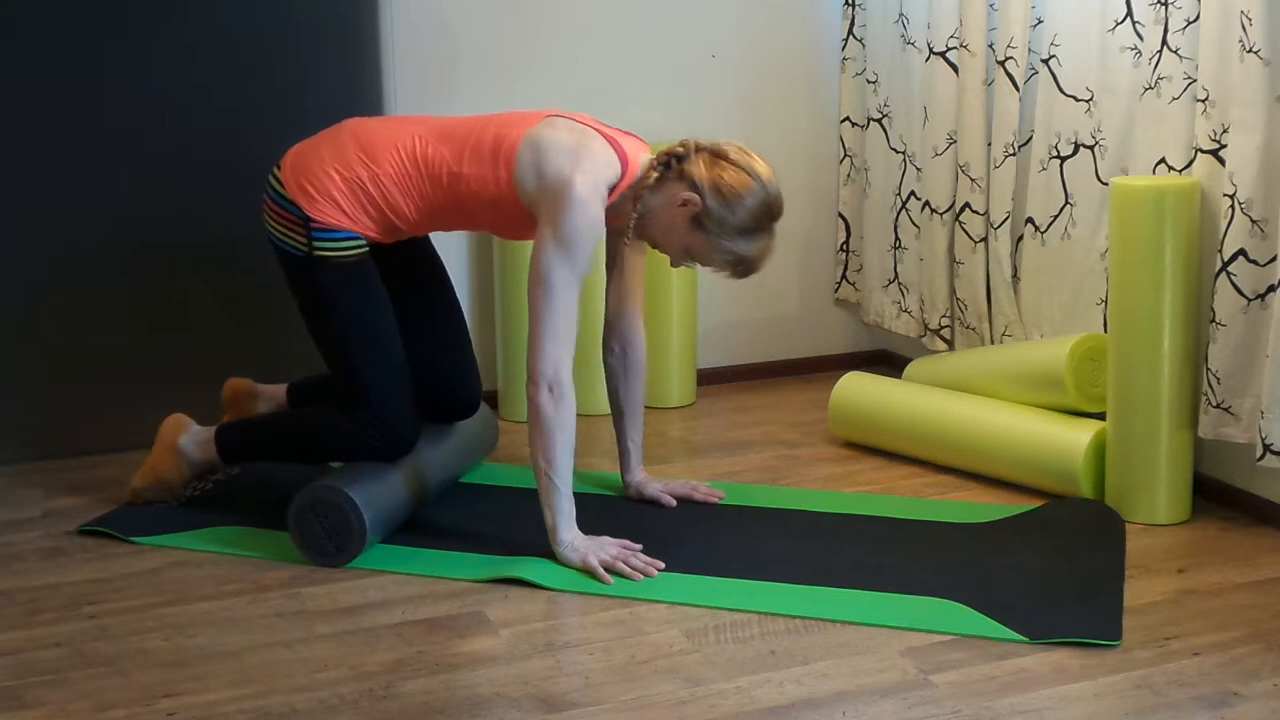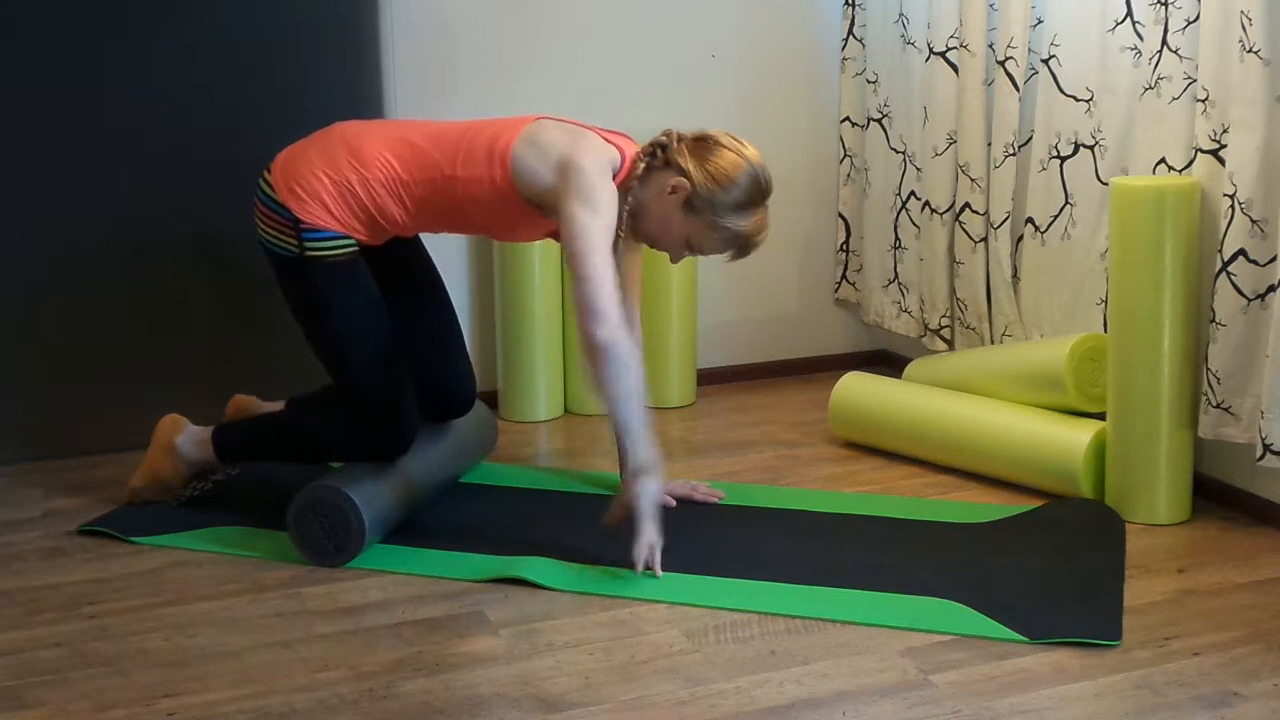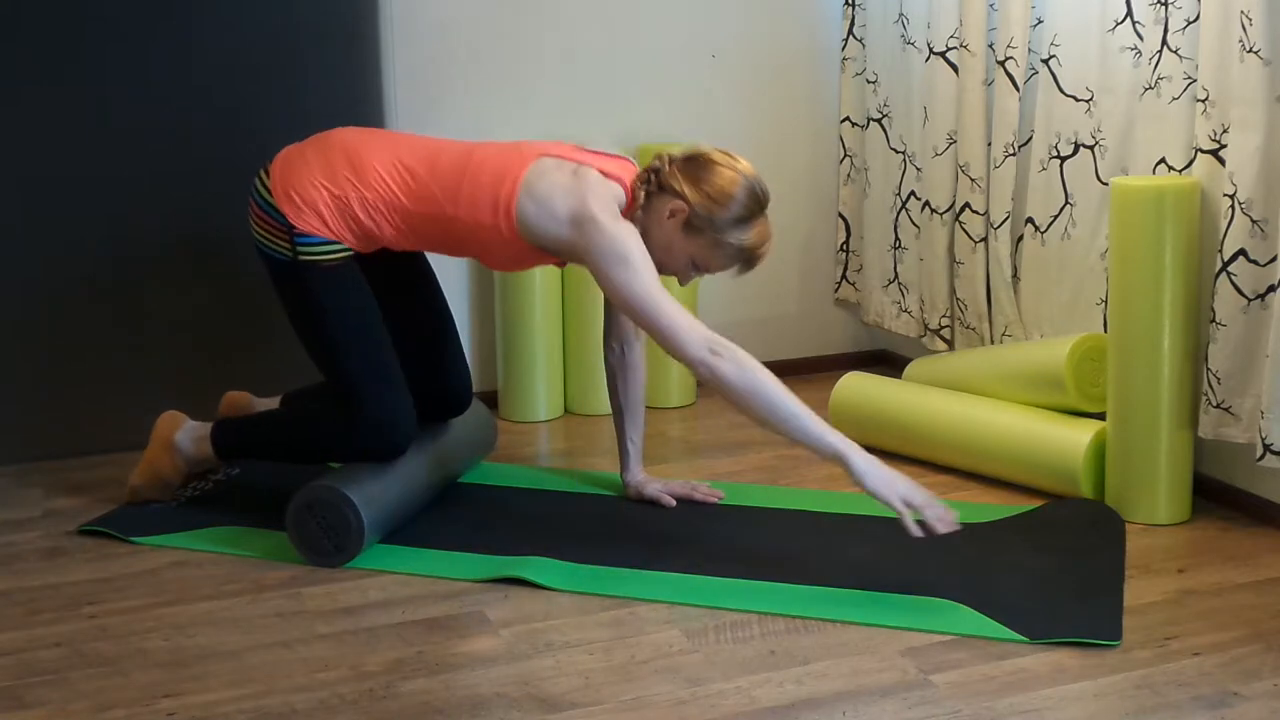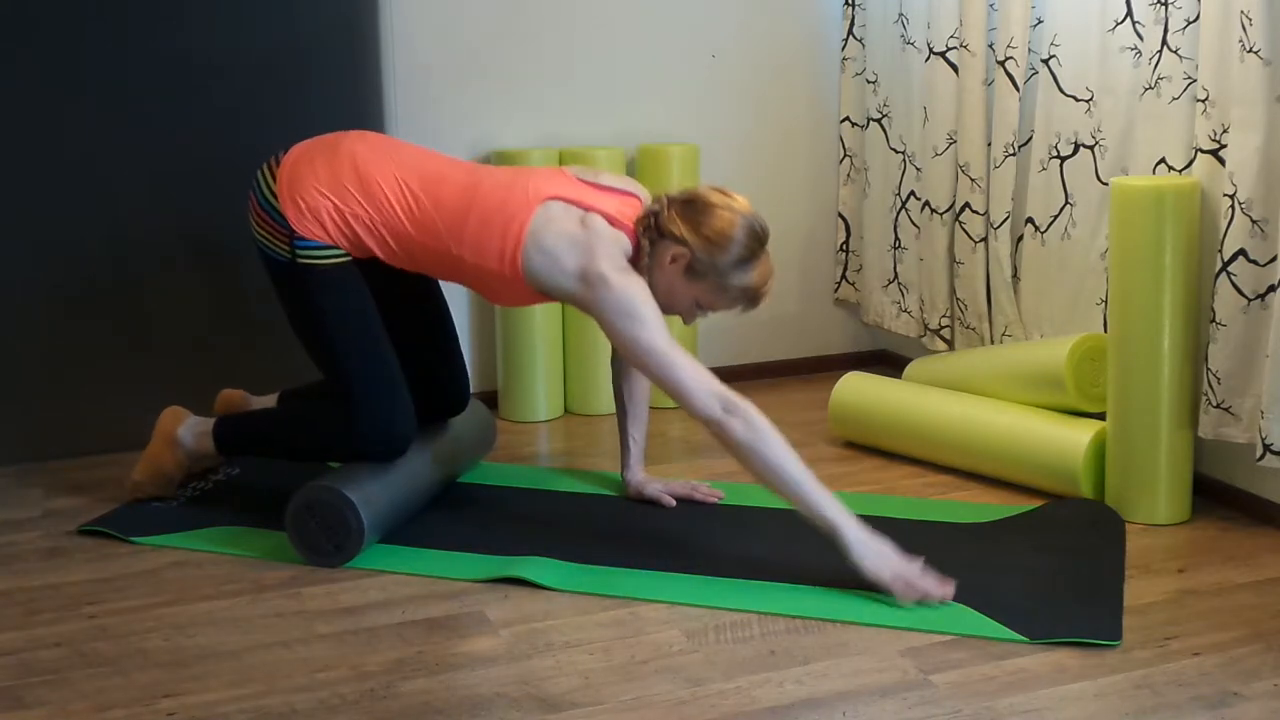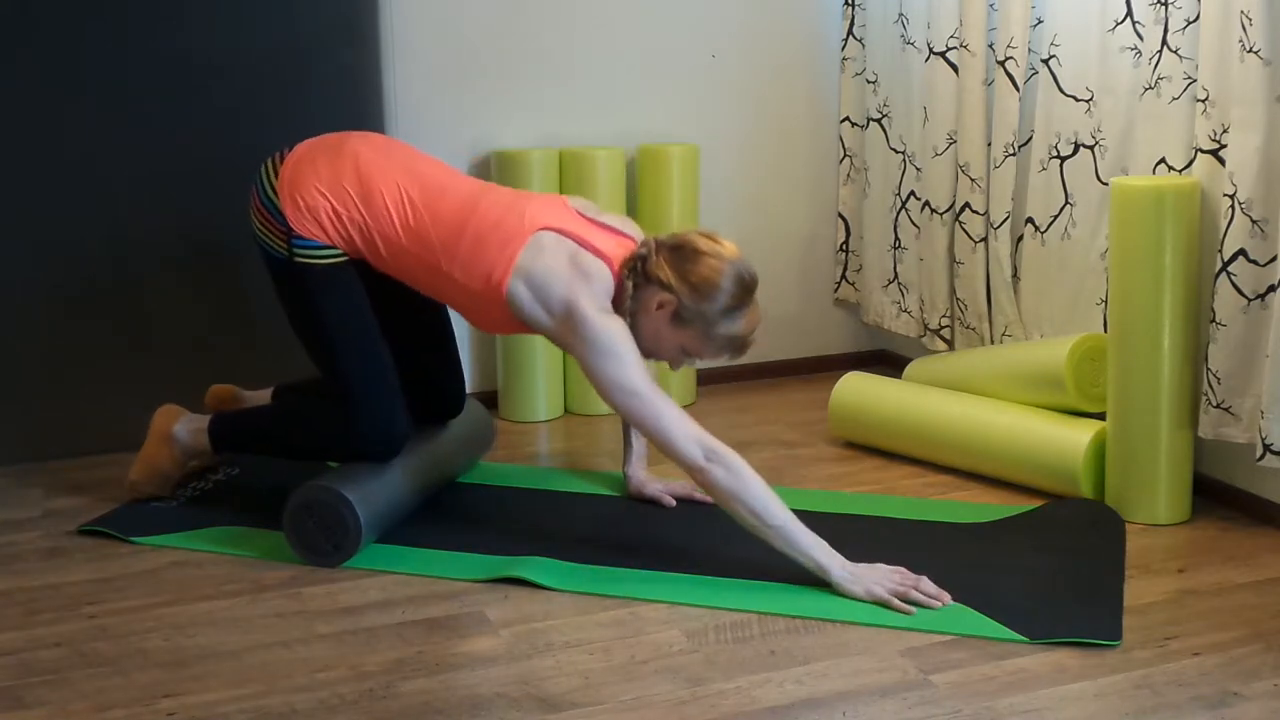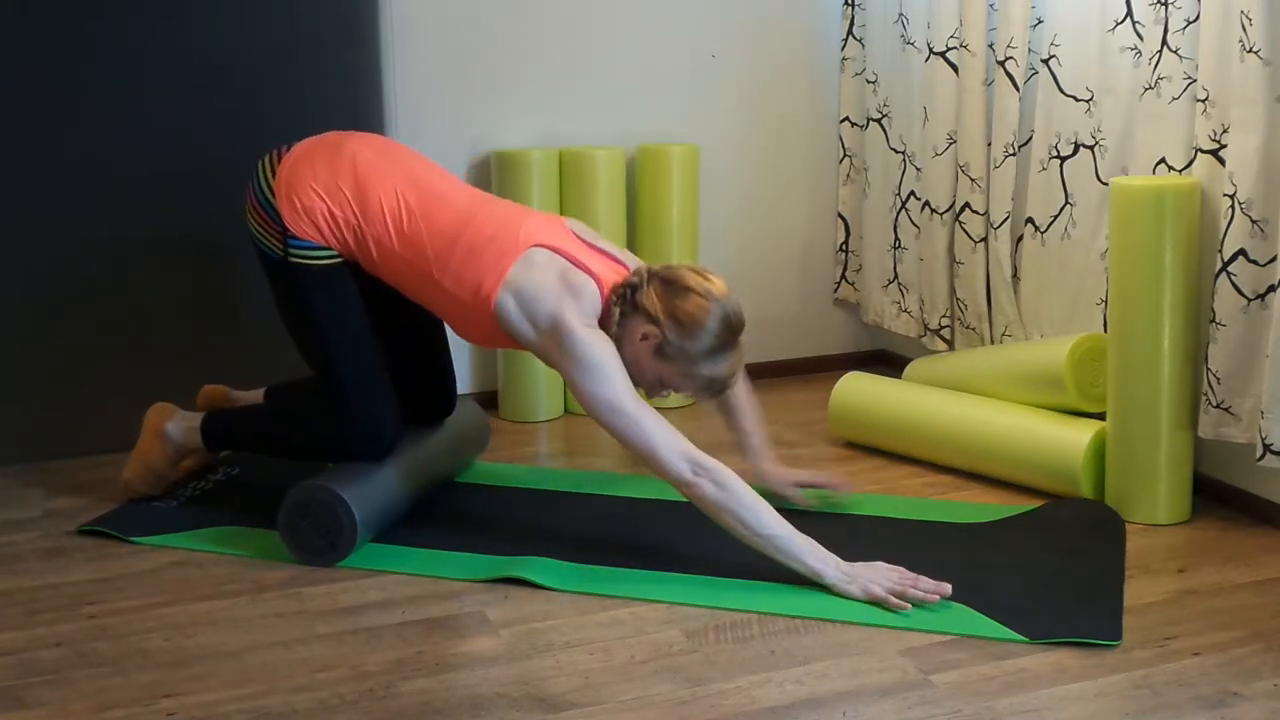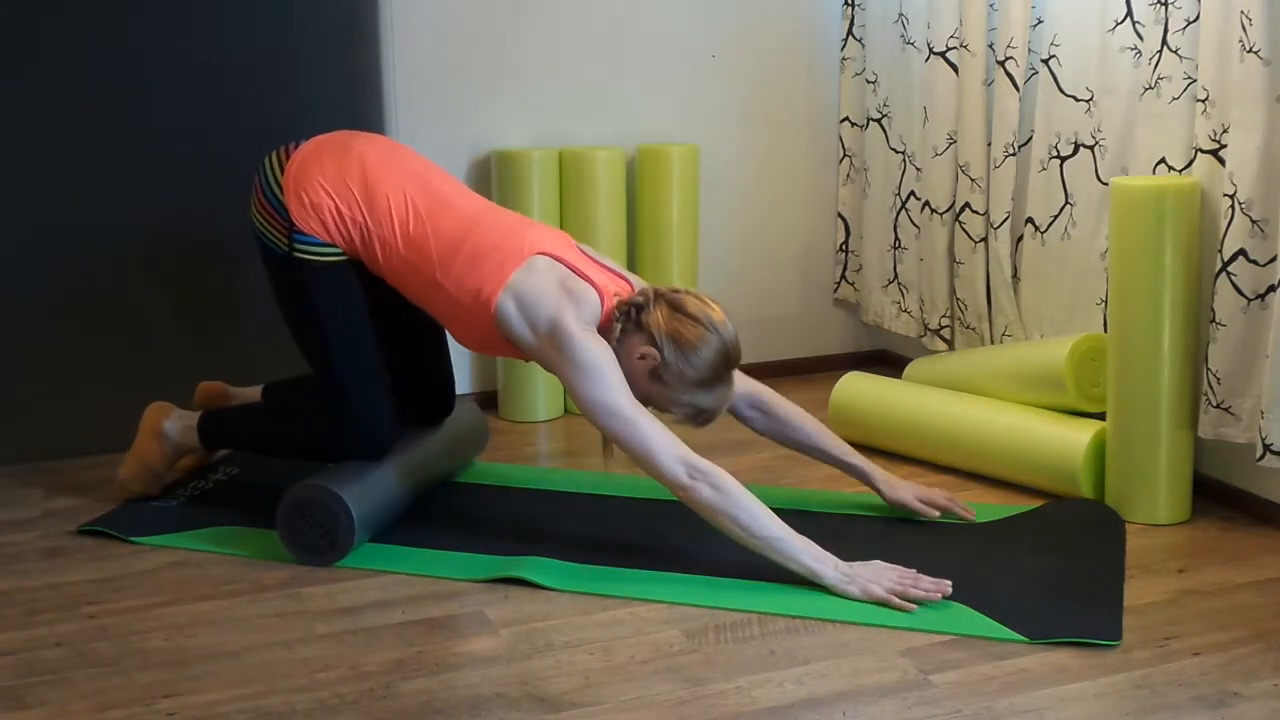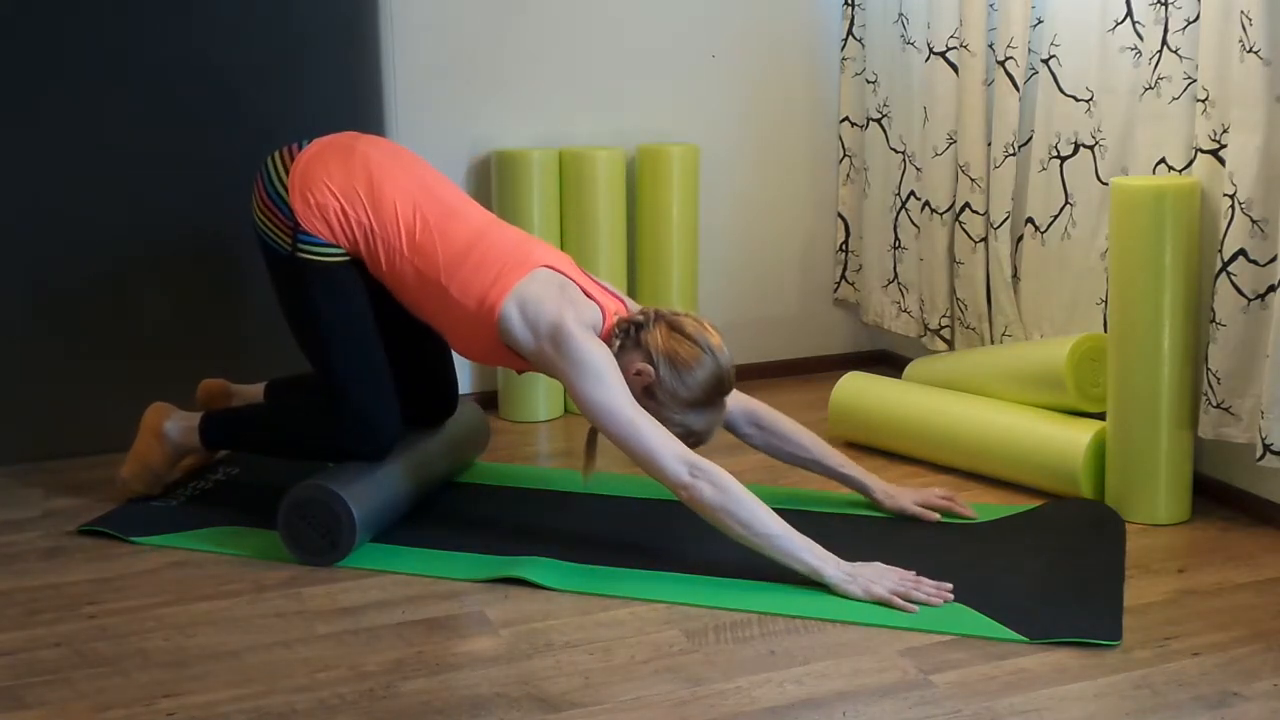
dt=0.3s
person 1, frame 1
left shoulder: (637, 184)
right shoulder: (584, 190)
left elbow: (626, 334)
right elbow: (549, 379)
left wrist: (635, 471)
right wrist: (565, 534)
left hip: (376, 201)
right hip: (320, 195)
left knee: (454, 397)
right knee: (387, 428)
left ankle: (264, 400)
right ankle: (196, 444)
person 1, frame 2
left shoulder: (633, 180)
right shoulder: (591, 178)
left elbow: (621, 329)
right elbow: (605, 338)
left wrist: (636, 470)
right wrist: (644, 472)
left hip: (367, 206)
right hip: (312, 198)
left knee: (450, 399)
right knee: (386, 431)
left ankle: (263, 415)
right ankle: (193, 444)
person 1, frame 3
left shoulder: (631, 189)
right shoulder: (599, 218)
left elbow: (624, 334)
right elbow: (709, 356)
left wrist: (634, 470)
right wrist: (856, 460)
left hip: (358, 182)
right hip: (306, 203)
left knee: (444, 400)
right knee: (383, 428)
left ankle: (258, 409)
right ankle: (195, 440)
person 1, frame 4
left shoulder: (634, 208)
right shoulder: (603, 268)
left elbow: (629, 350)
right elbow: (724, 411)
left wrist: (635, 471)
right wrist: (853, 535)
left hip: (354, 177)
right hip: (306, 208)
left knee: (440, 403)
right knee: (381, 432)
left ankle: (253, 409)
right ankle: (195, 439)
person 1, frame 5
left shoulder: (632, 250)
right shoulder: (586, 308)
left elbow: (636, 354)
right elbow: (704, 458)
left wrist: (636, 465)
right wrist: (841, 570)
left hip: (363, 175)
right hip: (307, 202)
left knee: (436, 406)
right knee: (376, 430)
left ankle: (250, 402)
right ankle: (193, 431)
person 1, frame 6
left shoulder: (630, 281)
right shoulder: (572, 324)
left elbow: (716, 360)
right elbow: (691, 474)
left wrist: (764, 458)
right wrist: (838, 572)
left hip: (357, 176)
right hip: (303, 202)
left knee: (428, 406)
right knee: (368, 431)
left ankle: (241, 403)
right ankle: (187, 429)
person 1, frame 7
left shoulder: (629, 304)
right shoulder: (573, 331)
left elbow: (749, 397)
right elbow: (690, 477)
left wrist: (879, 477)
right wrist: (840, 573)
left hip: (362, 176)
right hip: (308, 198)
left knee: (423, 405)
right knee: (363, 429)
left ankle: (239, 400)
right ankle: (185, 428)
person 1, frame 8
left shoulder: (621, 322)
right shoulder: (573, 339)
left elbow: (746, 413)
right elbow: (692, 478)
left wrist: (877, 486)
right wrist: (841, 574)
left hip: (360, 177)
right hip: (311, 199)
left knee: (427, 407)
right knee: (368, 431)
left ankle: (240, 399)
right ankle: (188, 428)
